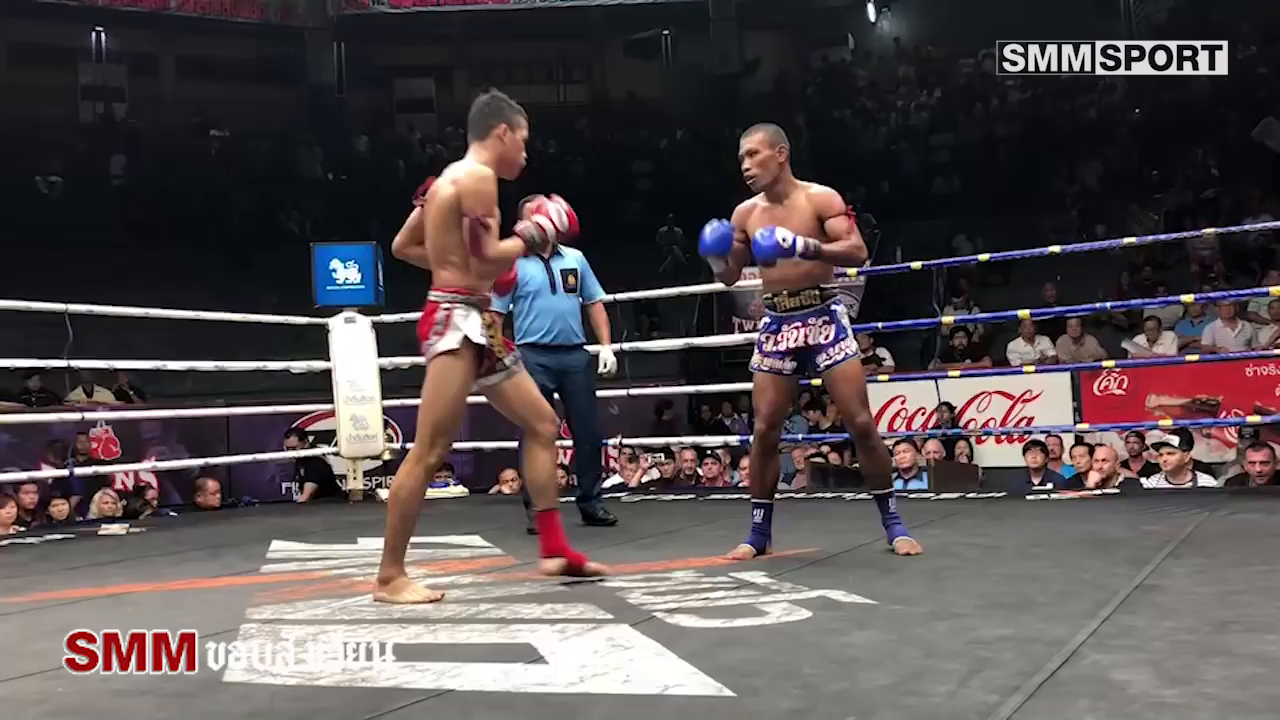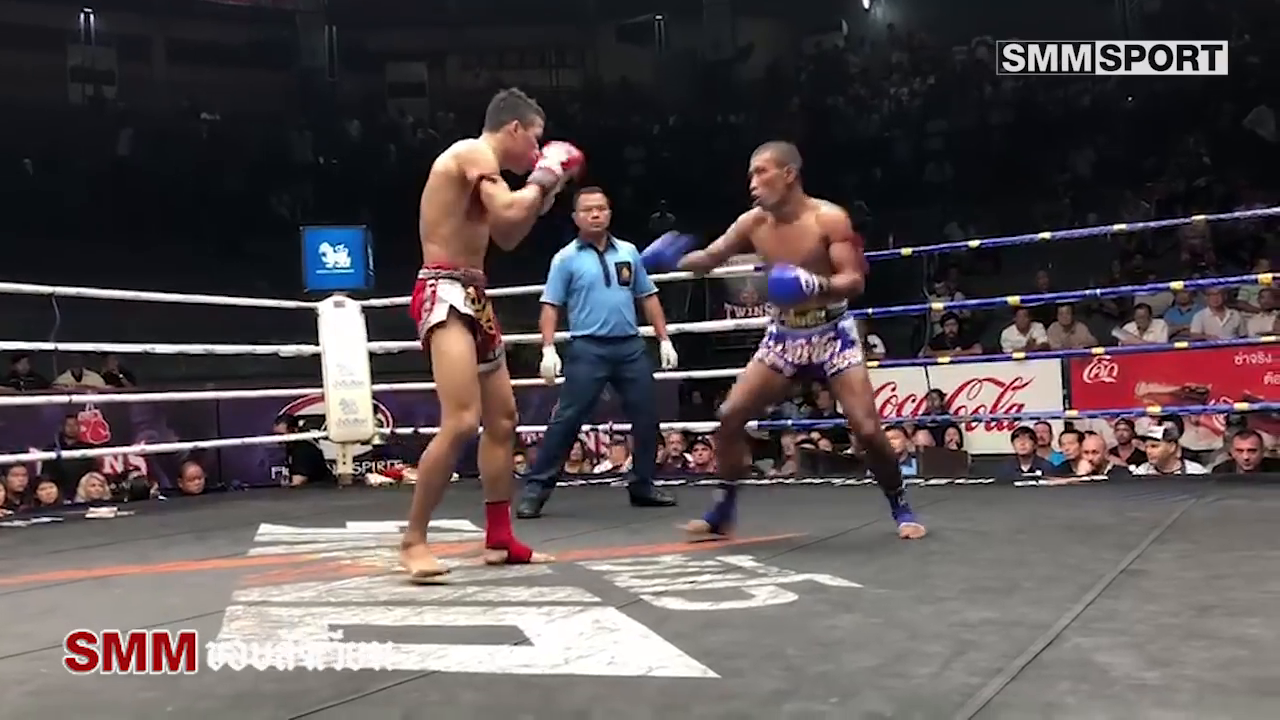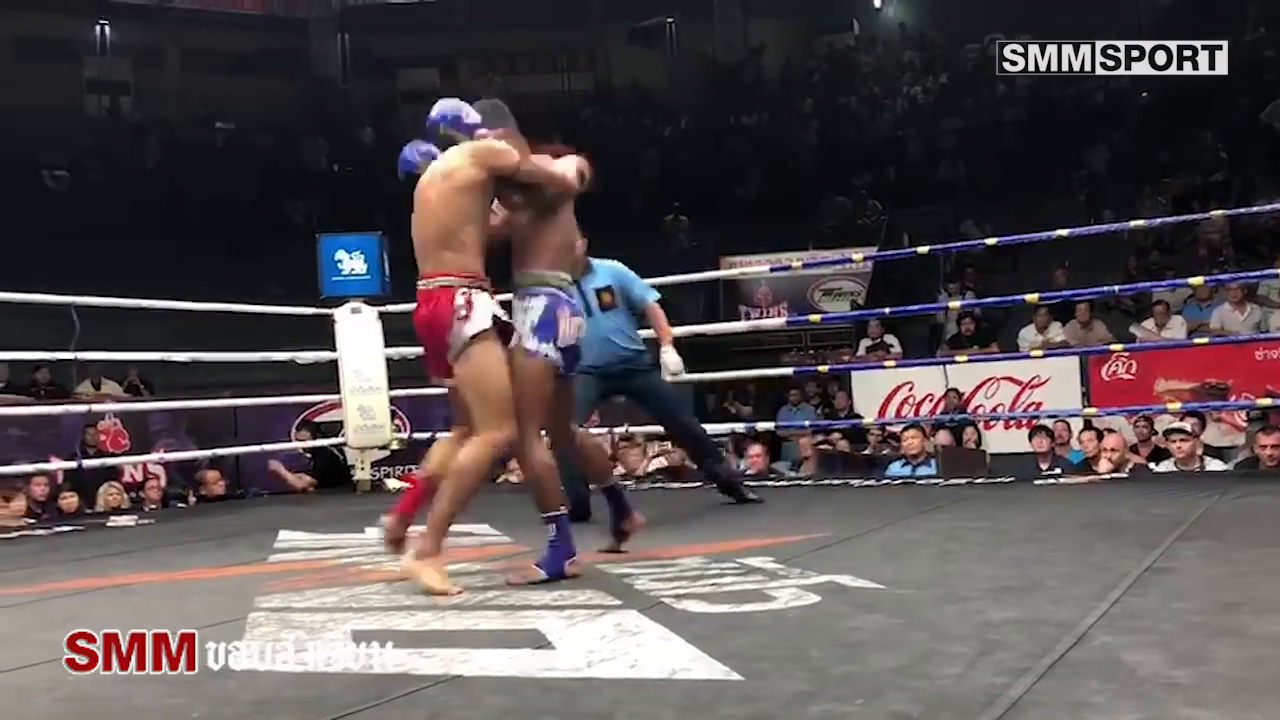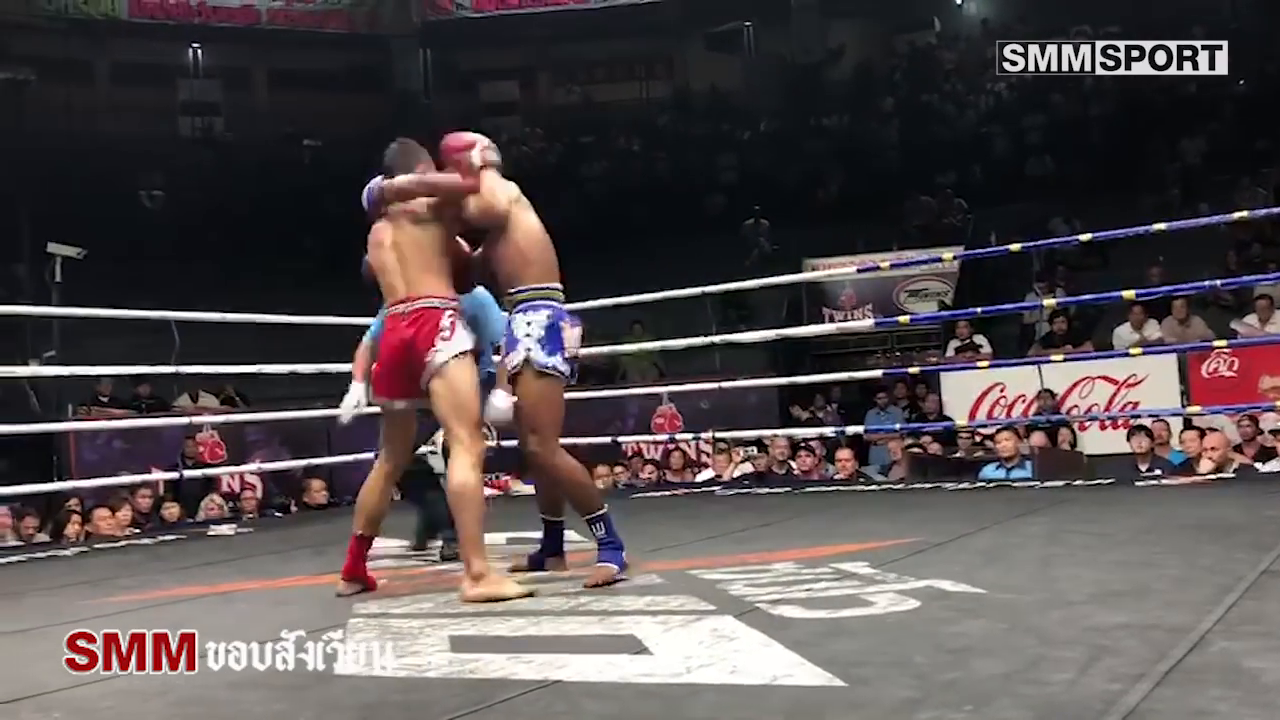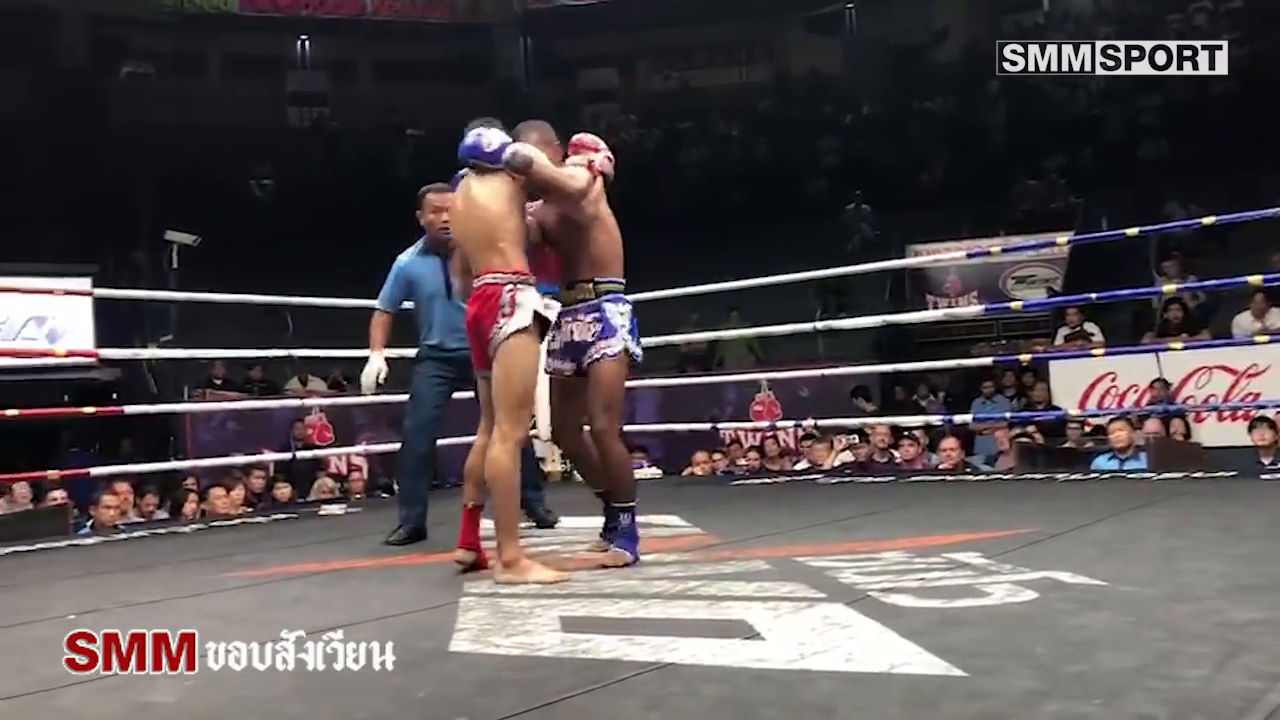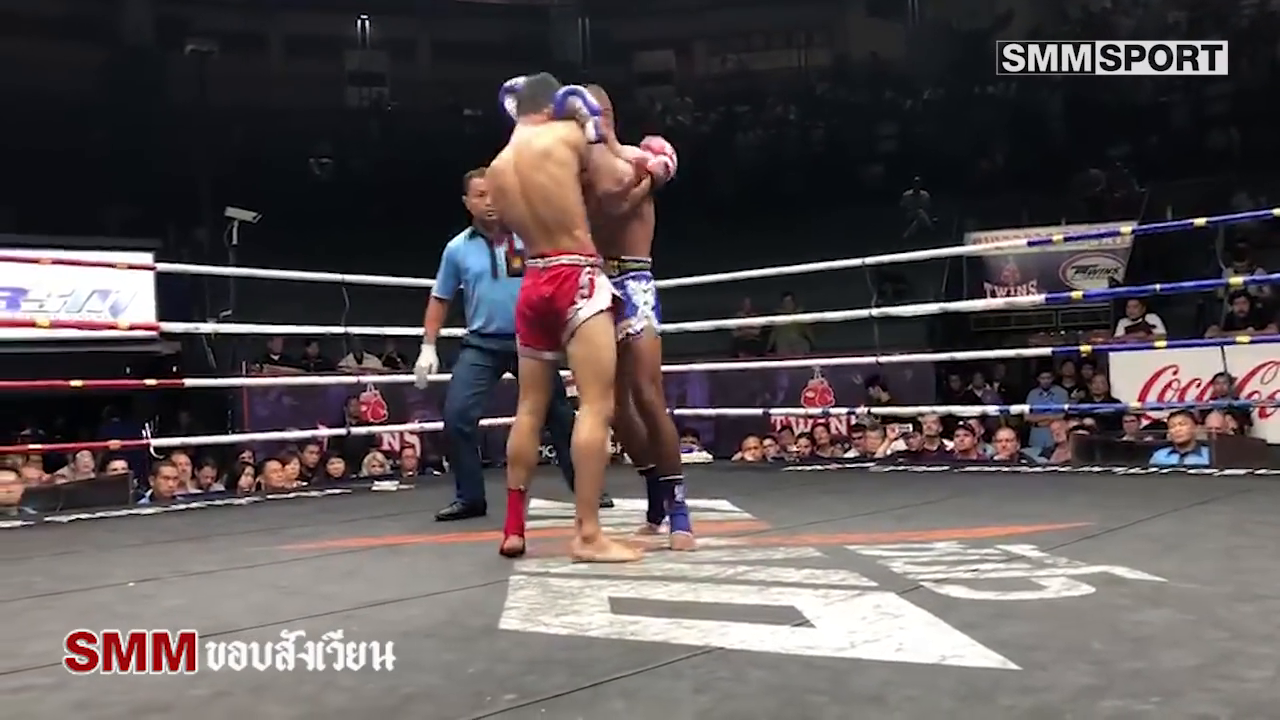
dt=0.7s
person 1, frame 1
left shoulder: (449, 180)
right shoulder: (476, 177)
left elbow: (403, 247)
right elbow: (488, 258)
right wrist: (537, 233)
left hip: (477, 322)
right hip: (455, 321)
left knee: (543, 426)
right knee: (429, 451)
left ankle: (555, 549)
right ankle: (389, 577)
person 1, frame 2
left shoulder: (478, 164)
right shoulder: (473, 152)
left elbow: (506, 235)
right elbow: (508, 212)
left wrist: (544, 191)
right wrist: (543, 180)
left hip: (471, 299)
right hip: (446, 296)
left knee: (502, 420)
right knee: (462, 421)
left ankle: (500, 540)
right ankle: (414, 539)
person 1, frame 3
left shoulder: (431, 172)
right shoulder: (484, 151)
right elbow: (562, 182)
right wrist: (571, 166)
left hip: (431, 304)
right hip: (459, 304)
left knee: (467, 428)
right knee: (496, 432)
left ankle: (403, 514)
right ankle: (425, 552)
person 1, frame 4
left shoulder: (380, 230)
right shoulder: (433, 199)
right elbow: (466, 184)
left hip: (394, 335)
right hip: (436, 327)
left knee: (391, 460)
right knee: (467, 447)
left ankle: (354, 571)
right ankle: (478, 573)
person 1, frame 5
left shoulder: (457, 199)
right shoulder: (504, 161)
left hip: (478, 303)
right hip: (508, 300)
left knee: (491, 427)
right knee: (512, 430)
left ankle: (469, 542)
right ankle: (511, 557)
person 1, frame 6
left shoulder: (495, 170)
right shoulder: (567, 135)
right elbow: (610, 184)
right wrist: (596, 134)
left hip: (534, 285)
right hip: (576, 281)
left knee: (530, 410)
right knee: (596, 407)
left ankle: (513, 529)
right ankle: (587, 534)
person 2, frame 1
left shoulder: (821, 198)
right shoulder: (744, 214)
left elbow: (857, 252)
right elbow: (731, 278)
left wrist: (805, 247)
right wrist: (717, 258)
left hip: (824, 317)
right hip: (777, 324)
left knee: (860, 423)
right knee: (764, 430)
left ankle: (893, 522)
right ankle: (759, 531)
person 2, frame 2
left shoulder: (830, 218)
right shoulder: (751, 223)
left elbow: (856, 280)
right elbow: (710, 259)
left wrist: (815, 285)
right wrist: (674, 257)
left hip: (832, 331)
right hip: (784, 334)
left knee: (867, 429)
right knee: (729, 416)
left ankle: (901, 510)
right ankle: (722, 513)
person 2, frame 3
left shoulder: (548, 169)
right shoulder: (520, 189)
left hip: (544, 308)
right hip: (551, 309)
left knee: (523, 433)
right knee: (562, 429)
left ankle: (560, 550)
right ankle: (621, 513)
person 2, frame 4
left shoulder: (498, 190)
right shoulder: (493, 228)
left elbow: (481, 214)
left hip: (537, 321)
right hip: (530, 324)
left knee: (542, 446)
right knee: (534, 445)
left ankle: (611, 547)
right ankle: (552, 547)
person 2, frame 5
left shoulder: (581, 171)
right shoulder: (538, 209)
left elbow: (573, 195)
left wrist: (518, 158)
left hip: (605, 312)
right hip: (570, 317)
left knee: (603, 426)
right knee: (566, 431)
left ankle: (625, 533)
right ankle: (617, 513)
person 2, frame 6
left shoulder: (634, 158)
left elbow: (616, 202)
left hip: (632, 287)
left knee: (649, 400)
right knee: (616, 409)
left ankle: (677, 509)
right ankle: (658, 497)
person 3, frame 1
left shoulder: (575, 259)
right shoulder: (513, 266)
left elbow: (595, 305)
right elbow: (496, 315)
left wrist: (606, 346)
left hip: (575, 355)
right hip: (533, 358)
left knee: (588, 431)
left ankle: (590, 502)
right ankle: (537, 507)
person 3, frame 2
left shoulder: (628, 252)
right shoulder: (565, 258)
left elbow: (648, 298)
right elbow: (550, 307)
left wrist: (664, 340)
right wrist: (548, 350)
left hip: (631, 347)
right hip: (589, 348)
left knee: (647, 418)
right knee: (567, 418)
left ankle: (642, 486)
right ankle: (537, 487)
person 3, frame 3
left shoulder: (614, 271)
left elbow: (651, 307)
left wrist: (667, 348)
left hip: (633, 364)
right hip: (589, 372)
left knee: (685, 427)
left ankle: (729, 482)
right ankle: (578, 501)
person 3, frame 4
left shoulder: (470, 294)
left elbow: (504, 340)
right elbow: (369, 345)
left wrist: (501, 391)
right wrist: (358, 385)
left ankle: (455, 532)
right ankle: (434, 516)
person 3, frame 5
right shoulder: (409, 262)
right elbow: (384, 310)
right wrist: (376, 354)
right hip: (436, 358)
right knee: (416, 435)
left ankle: (533, 503)
right ankle: (411, 521)
person 3, frame 6
right shoulder: (458, 249)
right elbow: (440, 299)
right wrist: (428, 348)
right hip: (480, 345)
left knee: (559, 416)
right knee: (456, 415)
right ankle: (470, 496)
